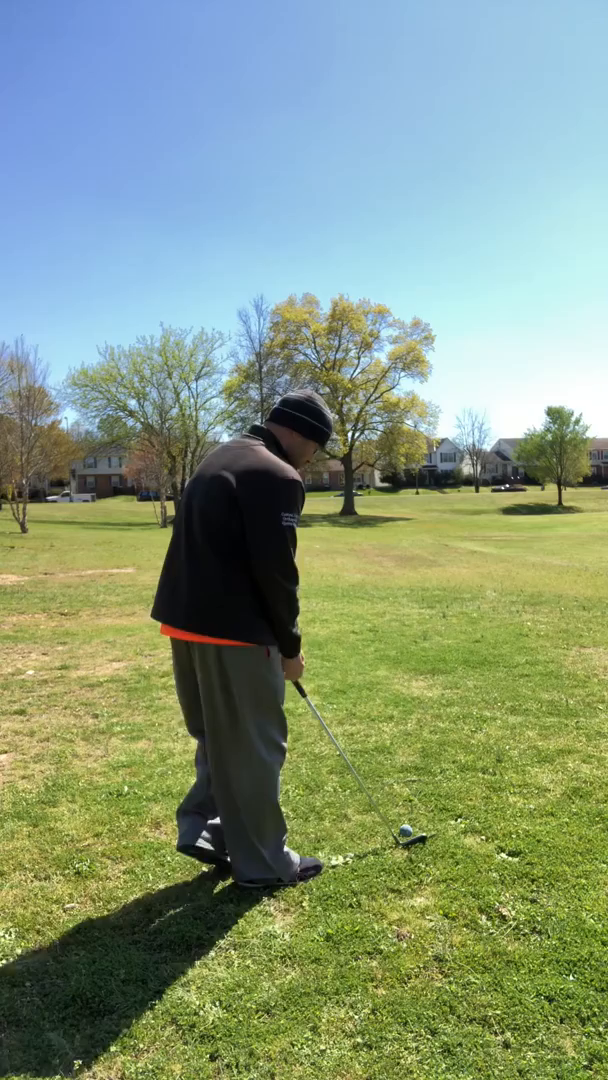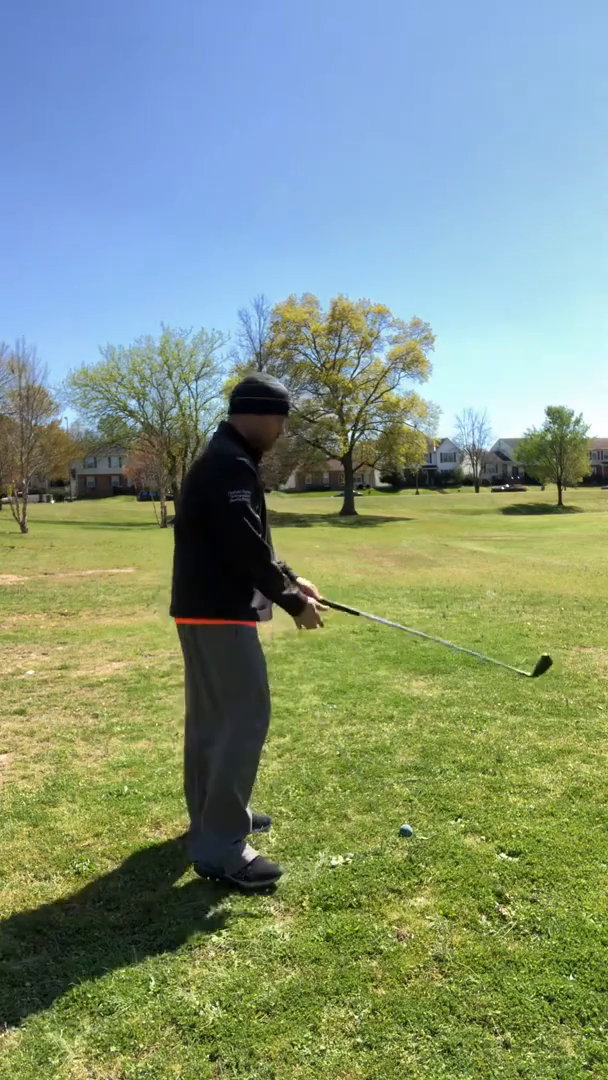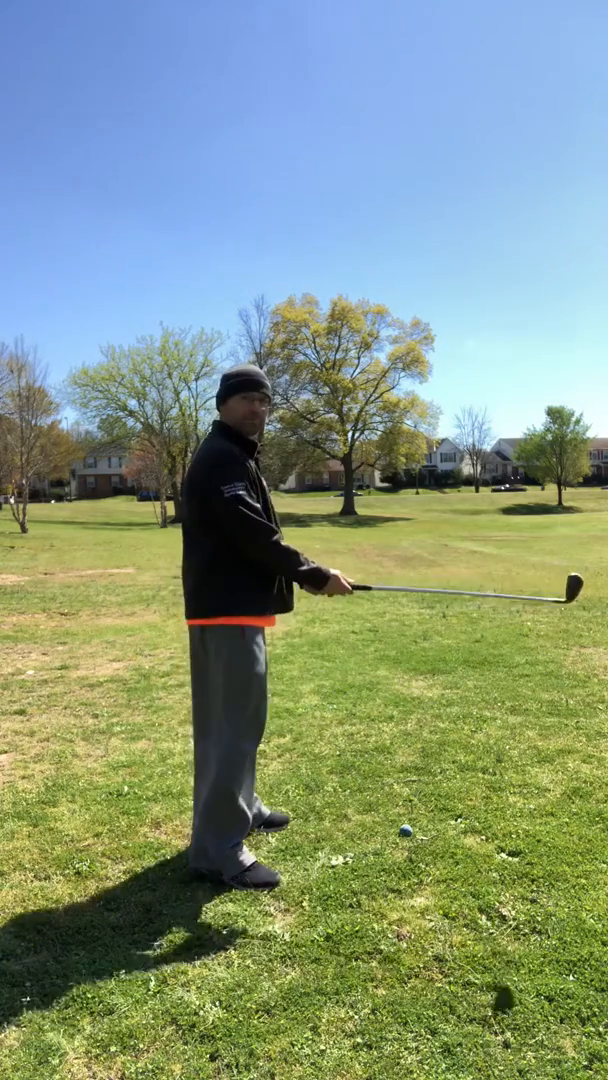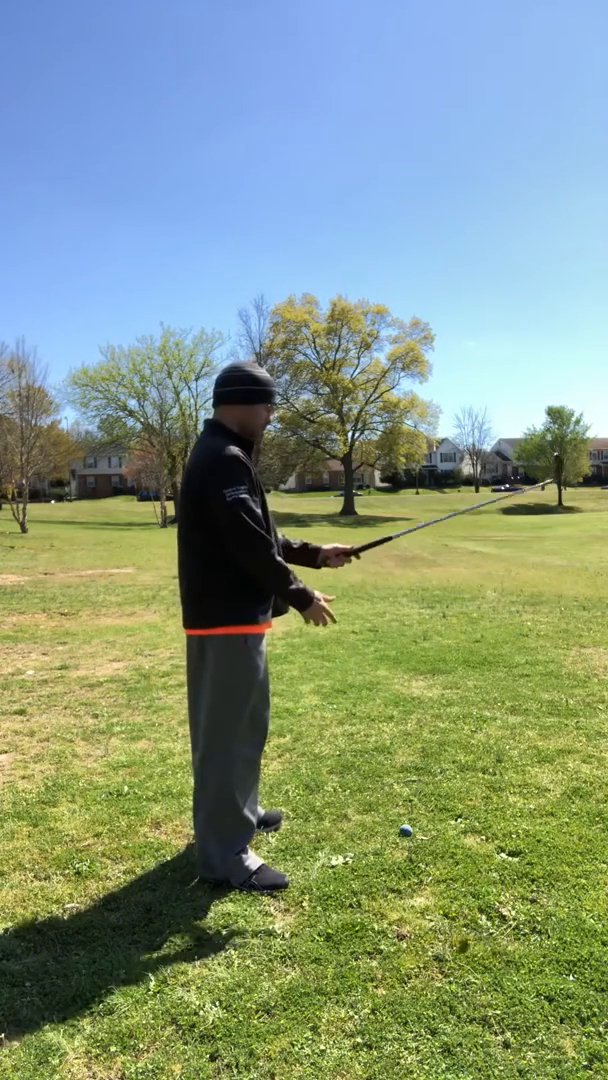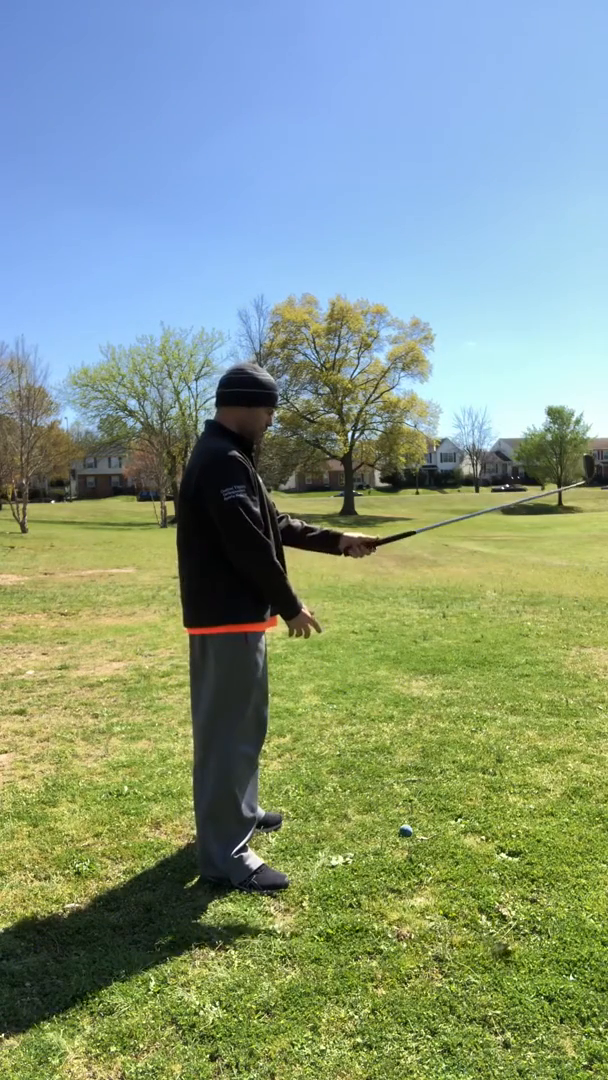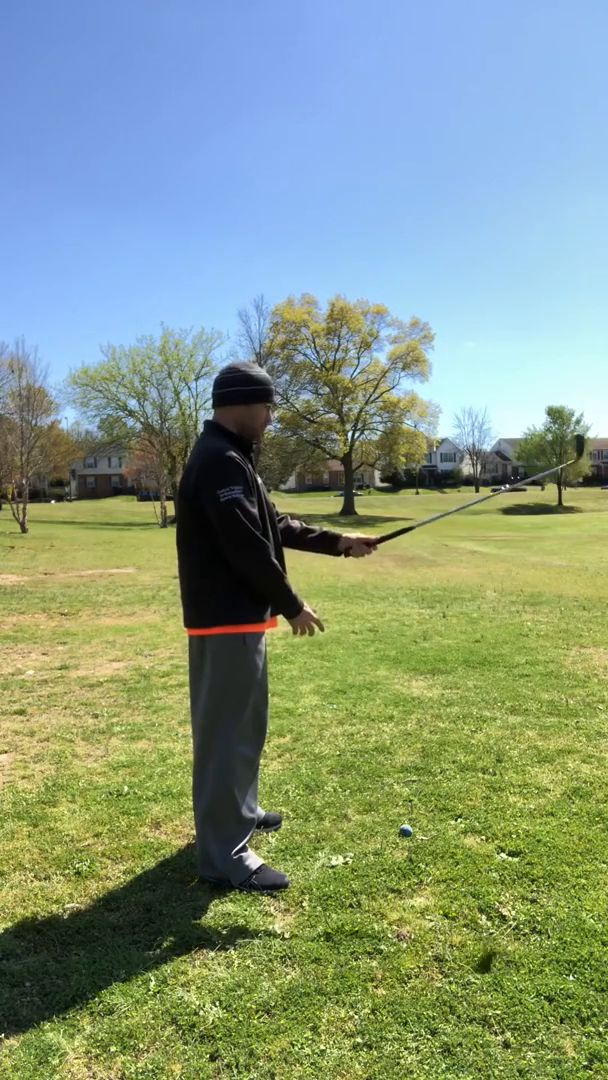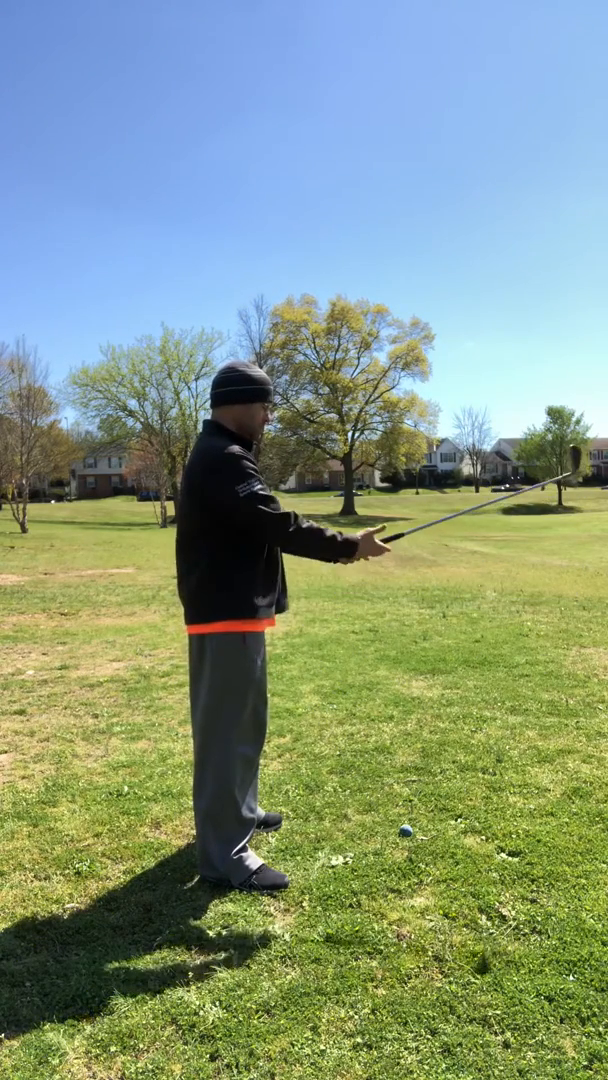
dt=0.7s
person 1, frame 1
left shoulder: (220, 458)
right shoulder: (279, 478)
right elbow: (275, 569)
left wrist: (273, 633)
right wrist: (290, 644)
left hip: (181, 617)
right hip: (228, 626)
left knee: (217, 733)
right knee: (255, 743)
left ankle: (200, 825)
right ankle: (262, 860)
person 1, frame 2
left shoulder: (222, 458)
right shoulder: (230, 464)
left elbow: (246, 541)
right elbow: (245, 546)
left wrist: (290, 582)
right wrist: (292, 601)
left hip: (203, 606)
right hip: (220, 611)
left knee: (212, 717)
right knee: (242, 720)
left ankle: (210, 815)
right ankle: (220, 846)
person 1, frame 3
left shoulder: (240, 458)
right shoulder: (220, 458)
left elbow: (257, 537)
right elbow: (253, 536)
left wrist: (305, 573)
right wrist: (315, 574)
left hip: (241, 605)
right hip: (227, 611)
left knee: (239, 718)
right knee: (235, 723)
left ankle: (242, 807)
right ankle: (218, 848)
person 1, frame 4
left shoulder: (220, 455)
right shoulder: (226, 461)
left elbow: (257, 537)
right elbow: (250, 546)
left wrist: (313, 553)
right wrist: (302, 597)
left hip: (226, 611)
right hip: (229, 616)
left knee: (239, 725)
right knee: (231, 731)
left ankle: (239, 813)
right ankle: (225, 854)
person 1, frame 5
left shoulder: (228, 457)
right shoulder: (223, 461)
left elbow: (273, 525)
right elbow: (251, 546)
left wrist: (336, 541)
right wrist: (291, 606)
left hip: (235, 612)
right hip: (228, 617)
left knee: (241, 723)
right knee: (229, 729)
left ankle: (237, 813)
right ankle: (224, 853)
person 1, frame 6
left shoulder: (230, 458)
right shoulder: (219, 462)
left elbow: (274, 526)
right elbow: (248, 546)
left wrist: (337, 542)
right wrist: (292, 605)
left hip: (238, 614)
right hip: (227, 619)
left knee: (242, 724)
right knee: (228, 730)
left ankle: (238, 813)
right ankle: (224, 854)
person 1, frame 7
left shoulder: (220, 454)
right shoulder: (225, 459)
left elbow: (265, 528)
right elbow: (277, 525)
left wrist: (336, 548)
right wrist: (348, 545)
left hip: (234, 609)
right hip: (226, 615)
left knee: (241, 723)
right knee: (226, 730)
left ankle: (239, 812)
right ankle: (224, 855)
